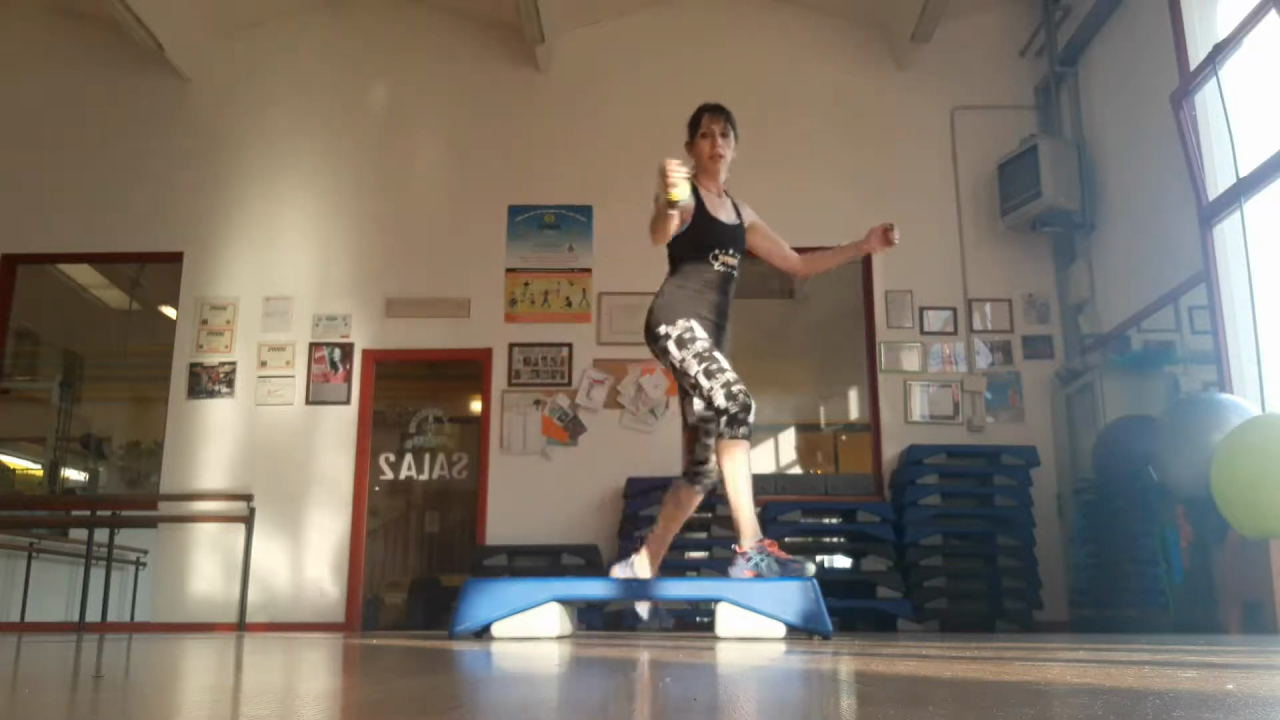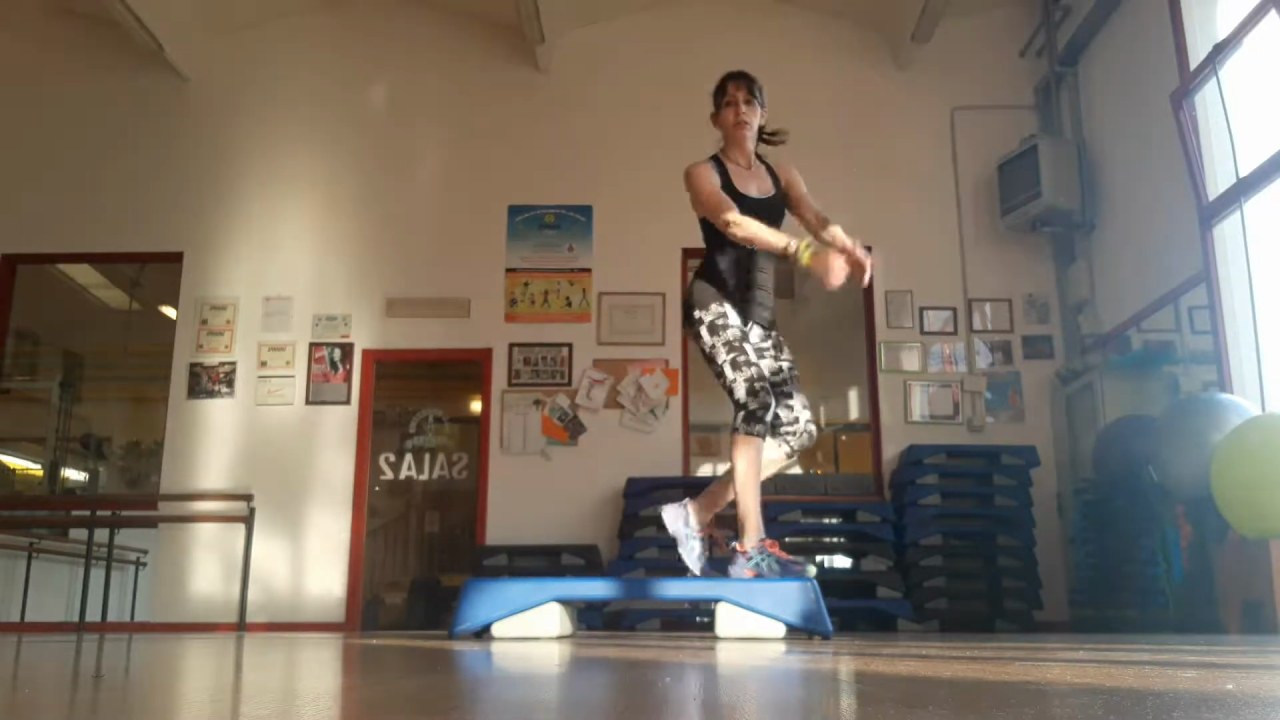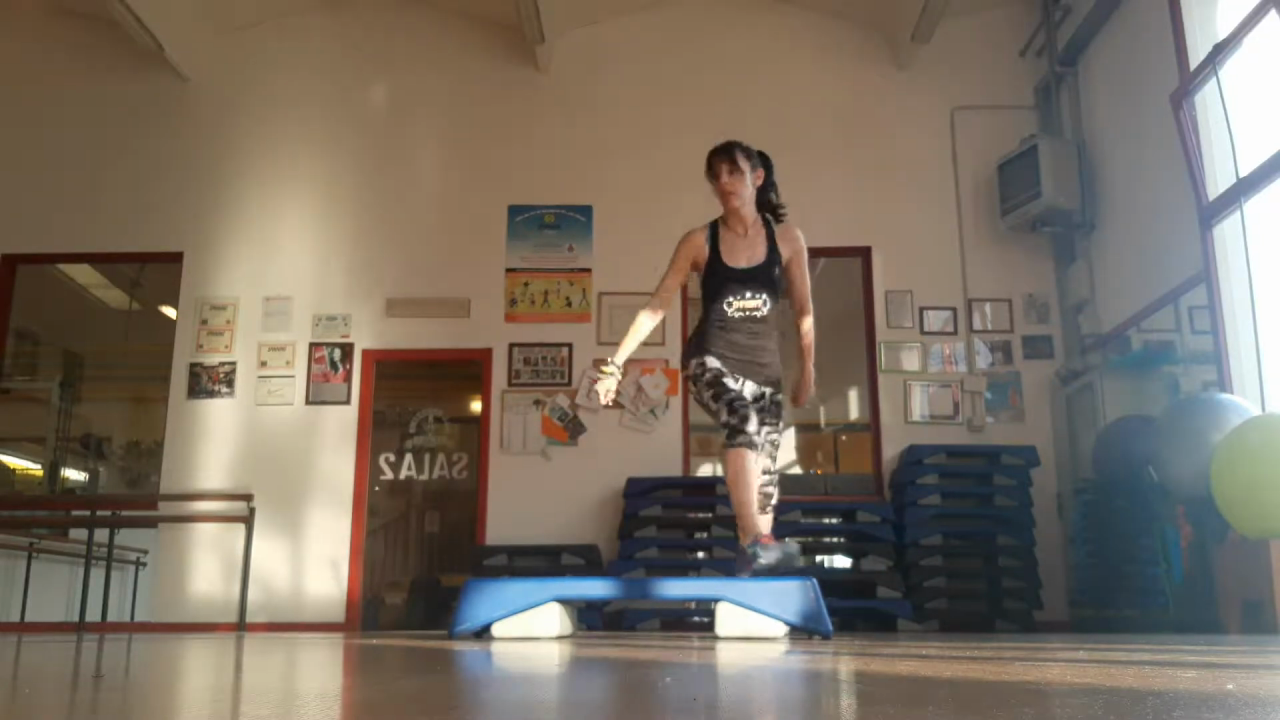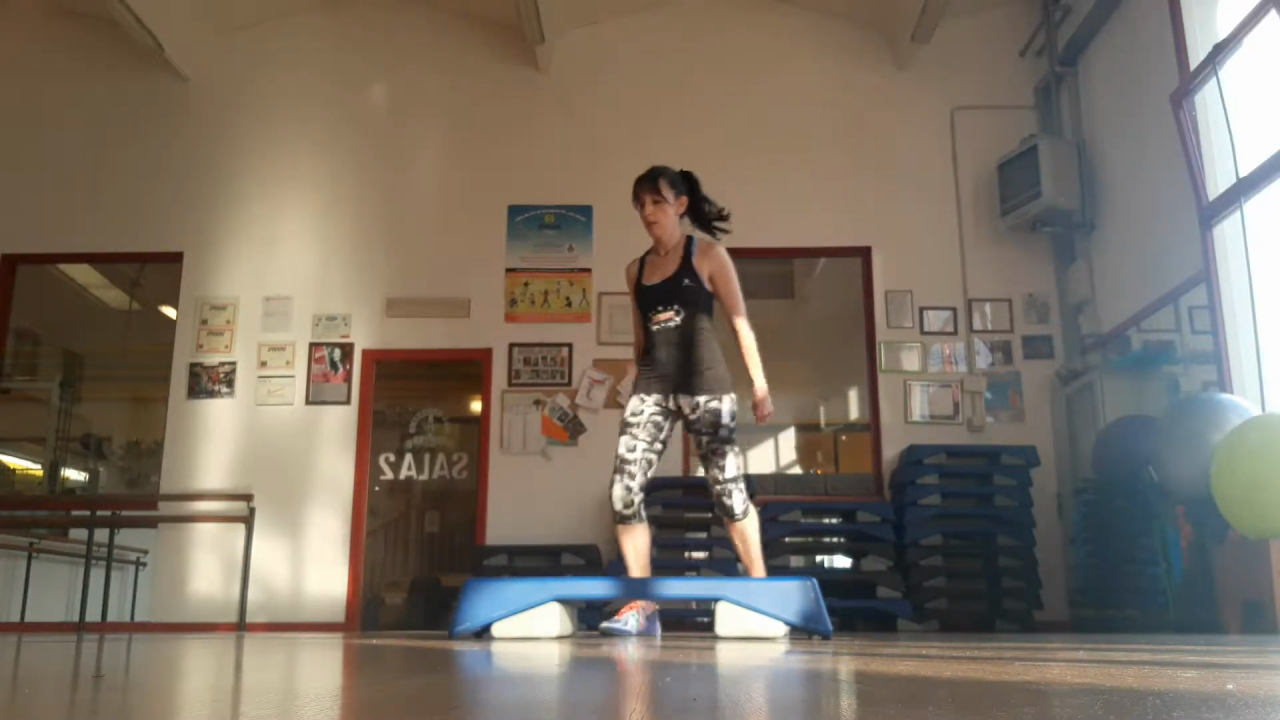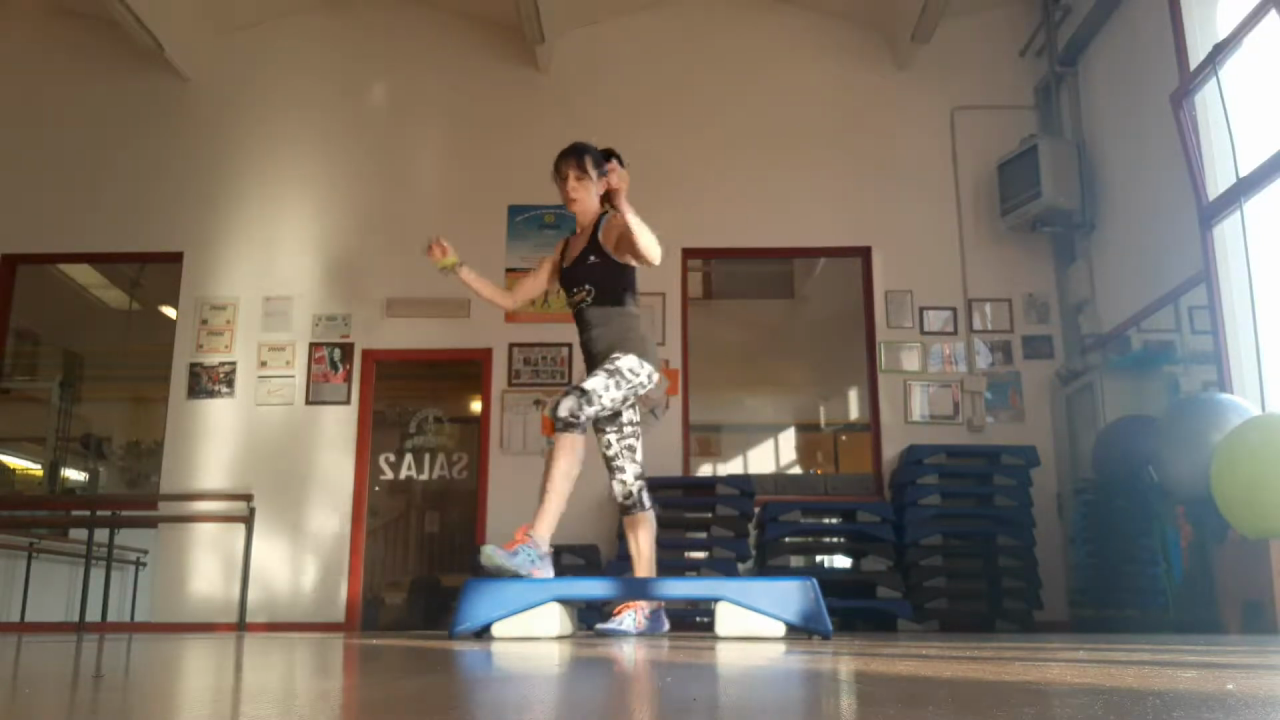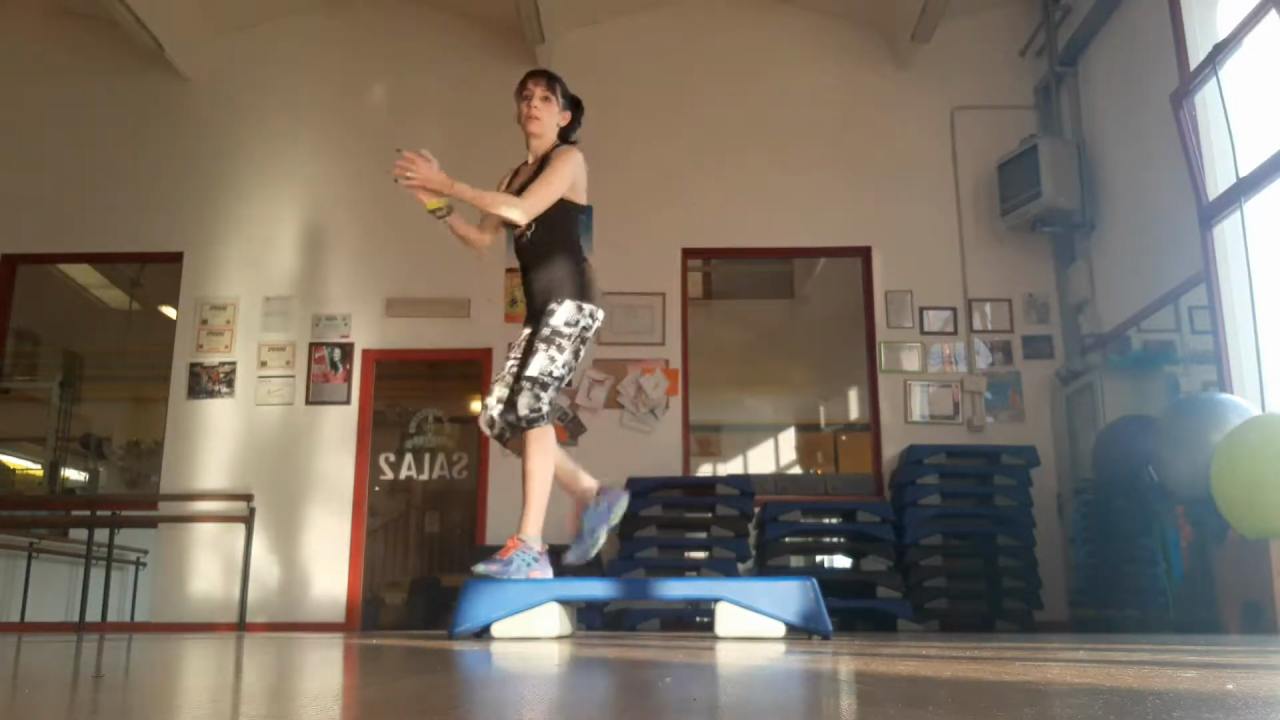
dt=0.4s
person 1, frame 1
left shoulder: (742, 215)
right shoulder: (679, 197)
left elbow: (794, 264)
right elbow: (658, 234)
left wrist: (858, 248)
right wrist: (671, 195)
left hip: (708, 333)
right hip: (677, 319)
left knee: (706, 461)
right knee: (736, 404)
left ankle: (640, 565)
right ankle: (749, 551)
person 1, frame 2
left shoulder: (781, 175)
right shoulder: (703, 173)
left elbow: (820, 224)
right elbow: (733, 224)
left wrist: (846, 247)
right wrist: (805, 251)
left hip: (760, 311)
right hip: (716, 301)
left knee: (798, 427)
right knee: (758, 403)
left ankle: (695, 511)
right ankle: (753, 549)
person 1, frame 3
left shoulder: (787, 238)
right shoulder: (697, 242)
left elbow: (802, 309)
right elbow: (657, 306)
left wrist: (807, 370)
right wrist: (616, 363)
left hip: (763, 369)
right hip: (711, 359)
left knee: (763, 484)
right knee: (743, 425)
right ankle: (754, 543)
person 1, frame 4
left shoulder: (707, 254)
right shoulder: (636, 269)
left elbow: (739, 322)
left wrist: (760, 387)
right wrist: (635, 388)
left hip: (702, 384)
right hip: (650, 386)
left knee: (727, 491)
right knee: (625, 492)
right ankle: (643, 604)
person 1, frame 5
left shoulder: (615, 228)
right shoulder: (564, 251)
left elbow: (653, 256)
right elbow: (511, 299)
left wrist: (622, 206)
right wrist: (454, 266)
left hip: (630, 357)
right hip: (605, 364)
left knee: (567, 414)
right knee: (626, 479)
left ankle: (535, 547)
right ankle: (647, 601)
person 1, frame 6
left shoulder: (569, 158)
right shoulder: (514, 174)
left elbow: (522, 211)
right elbow: (481, 236)
left wrist: (447, 185)
right wrist: (434, 197)
left hip: (569, 300)
right hip: (540, 307)
left knee: (530, 406)
right knee: (496, 415)
left ankle: (529, 547)
right ankle: (592, 496)
